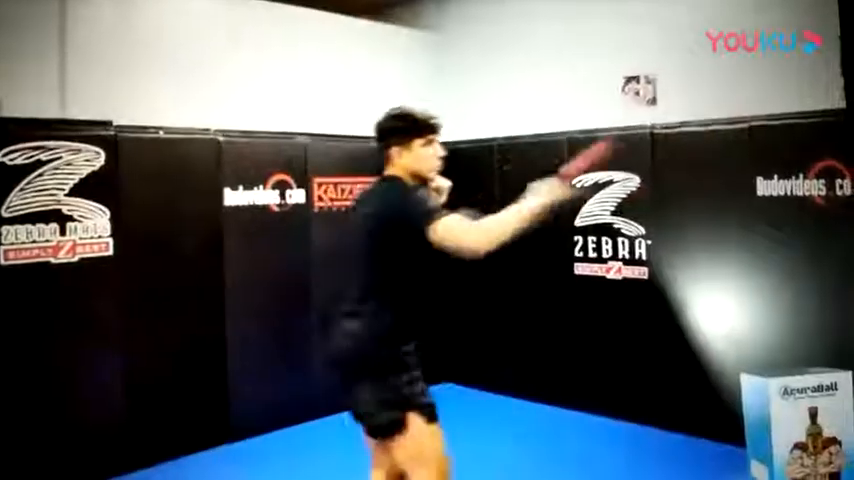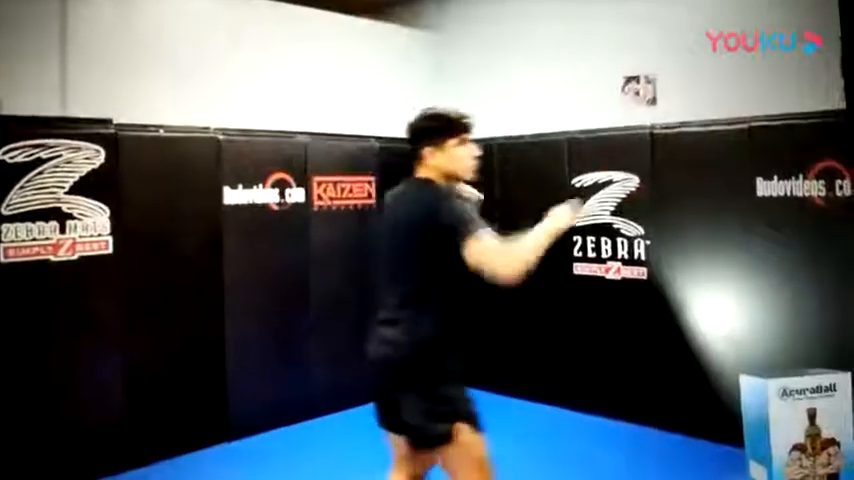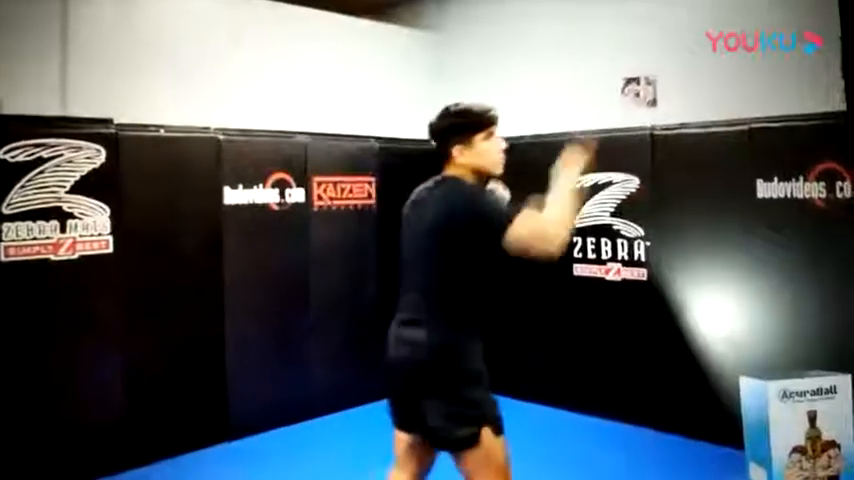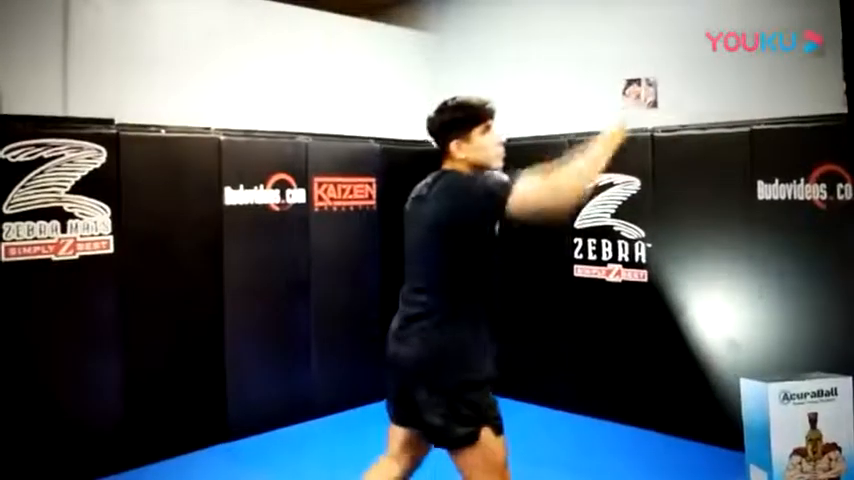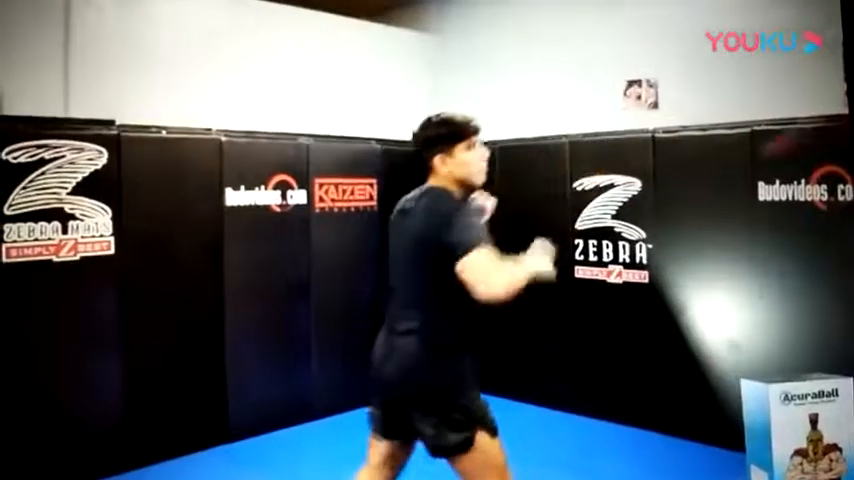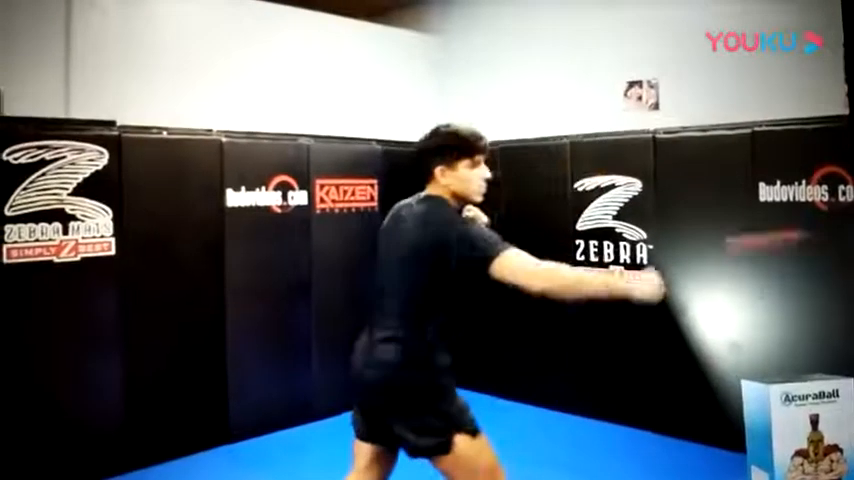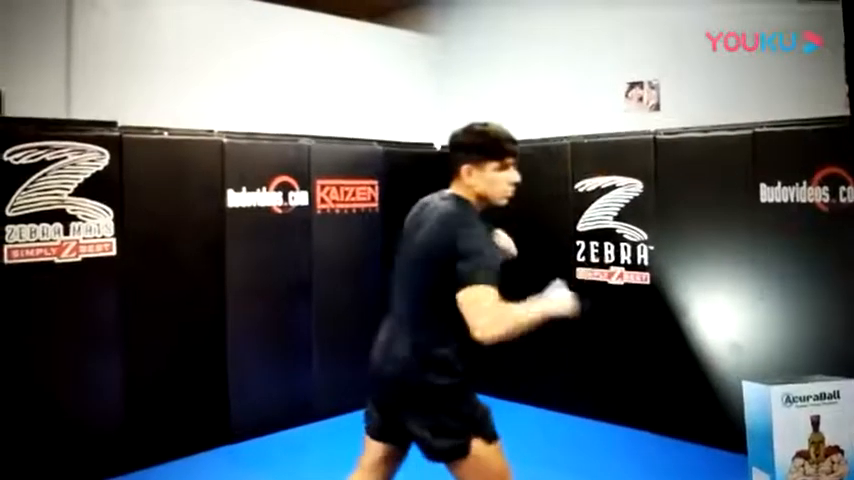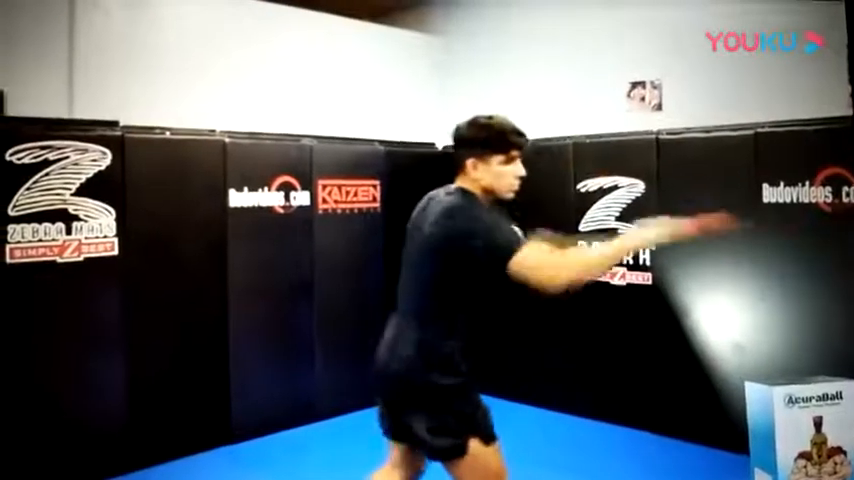
dt=0.2s
person 1, frame 1
left shoulder: (373, 197)
right shoulder: (405, 200)
right elbow: (475, 240)
left wrist: (430, 207)
right wrist: (536, 200)
left hip: (362, 344)
right hip: (382, 353)
person 1, frame 2
left shoulder: (399, 200)
right shoulder: (441, 207)
right elbow: (506, 267)
right wrist: (554, 223)
left hip: (392, 350)
right hip: (425, 359)
person 1, frame 3
left shoulder: (424, 198)
right shoulder: (470, 202)
right elbow: (549, 239)
right wrist: (567, 177)
left hip: (409, 352)
right hip: (447, 361)
person 1, frame 4
left shoulder: (425, 193)
right shoulder: (472, 191)
right elbow: (560, 190)
right wrist: (613, 135)
left hip: (410, 348)
right hip: (451, 359)
person 1, frame 5
left shoulder: (408, 208)
right shoulder: (452, 215)
right elbow: (490, 286)
right wrist: (533, 264)
left hip: (393, 361)
right hip: (436, 375)
person 1, frame 6
left shoulder: (399, 214)
right shoulder: (452, 230)
right elbow: (537, 276)
right wrist: (629, 286)
left hip: (371, 367)
right hip: (414, 378)
person 1, frame 7
left shoulder: (427, 209)
right shoulder: (468, 232)
right elbow: (486, 326)
left wrist: (492, 253)
right wrist: (547, 305)
left hip: (388, 365)
right hip: (430, 379)
person 1, frame 8
left shoulder: (435, 203)
right shoulder: (472, 221)
right elbow: (558, 274)
left wrist: (514, 250)
right wrist: (645, 234)
left hip: (398, 362)
right hip: (433, 374)
